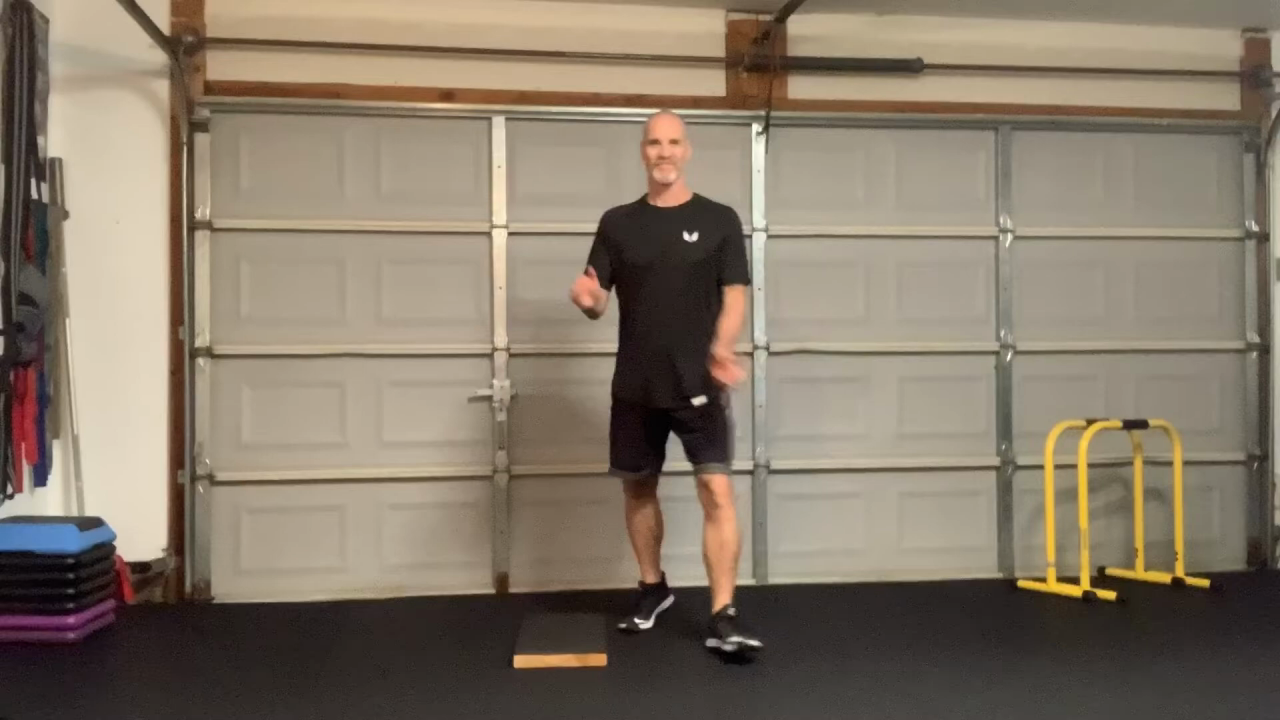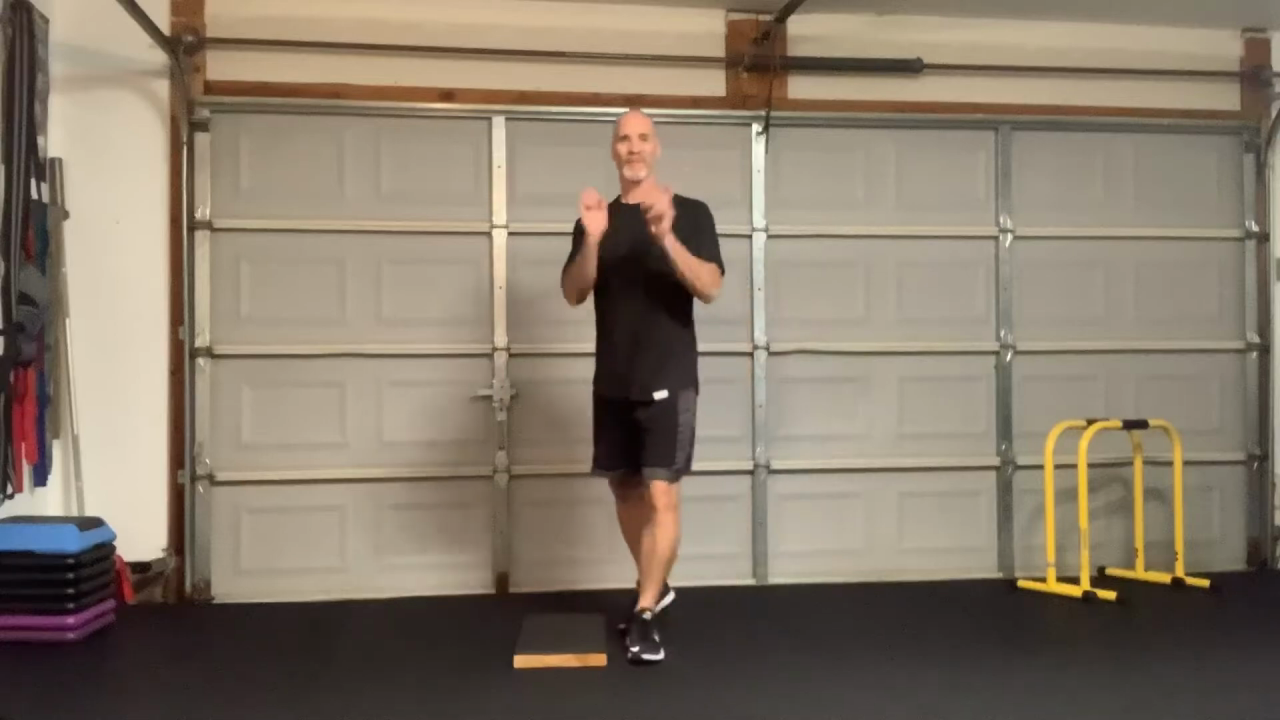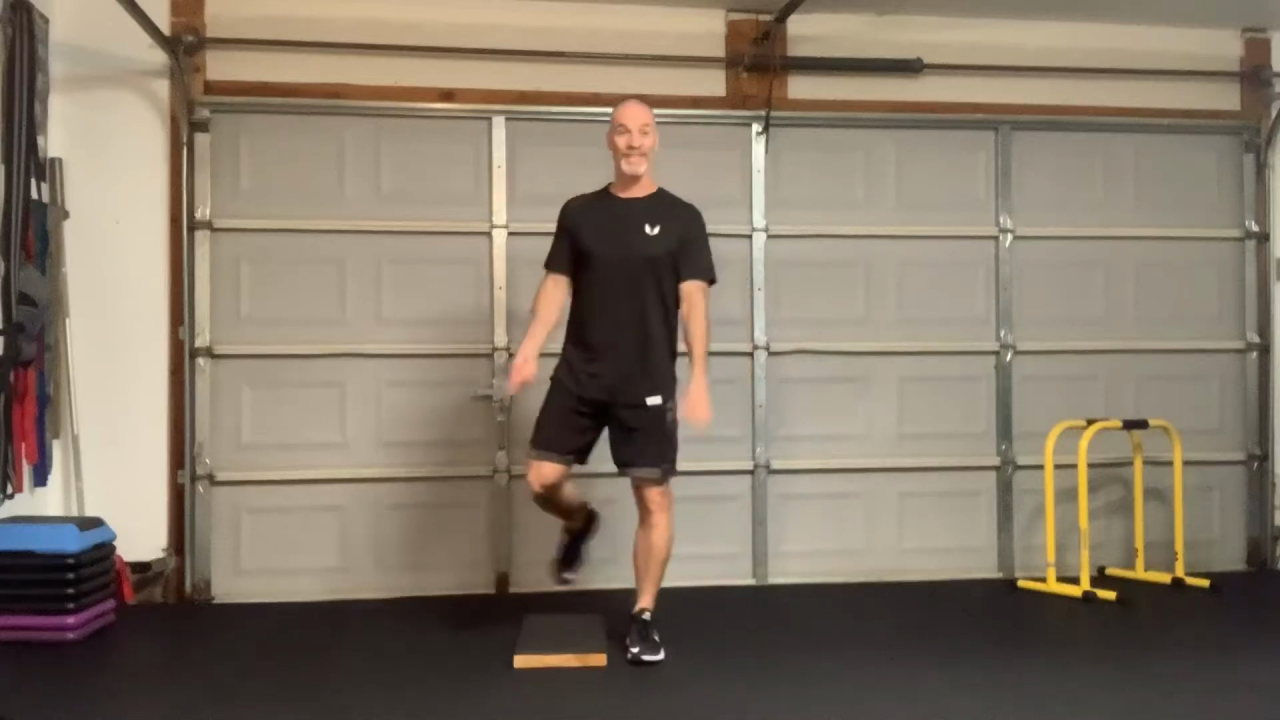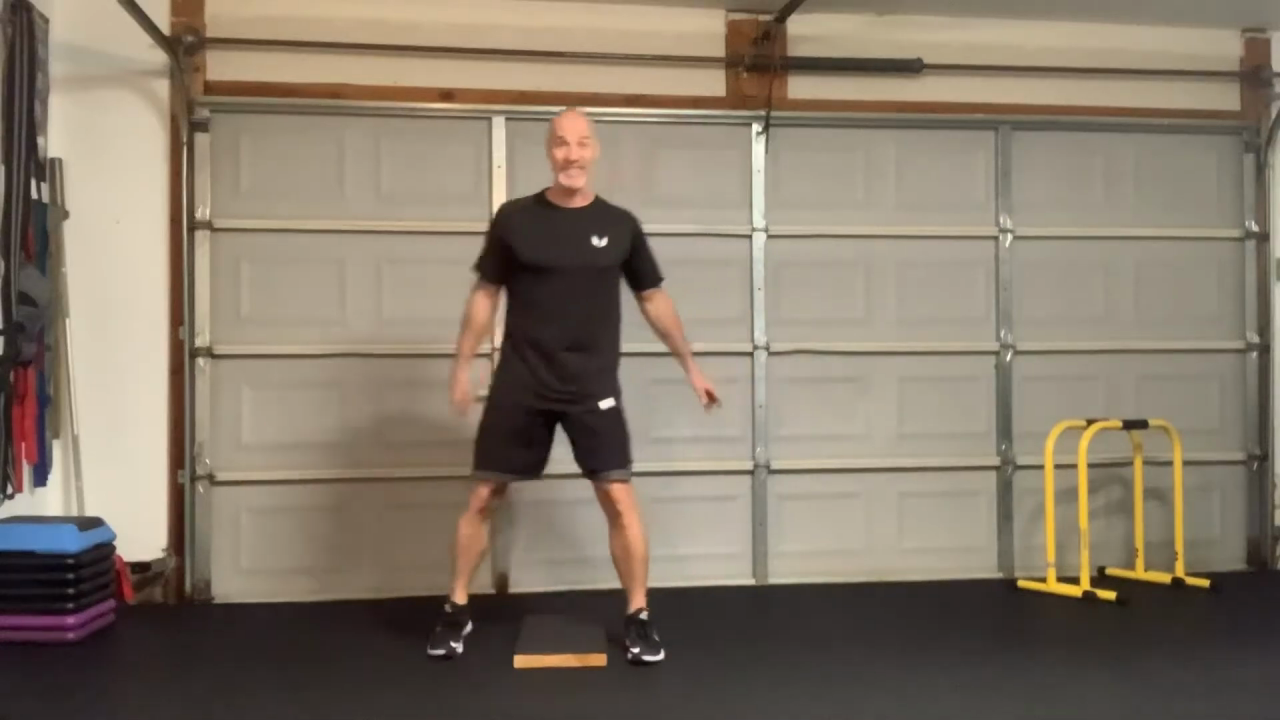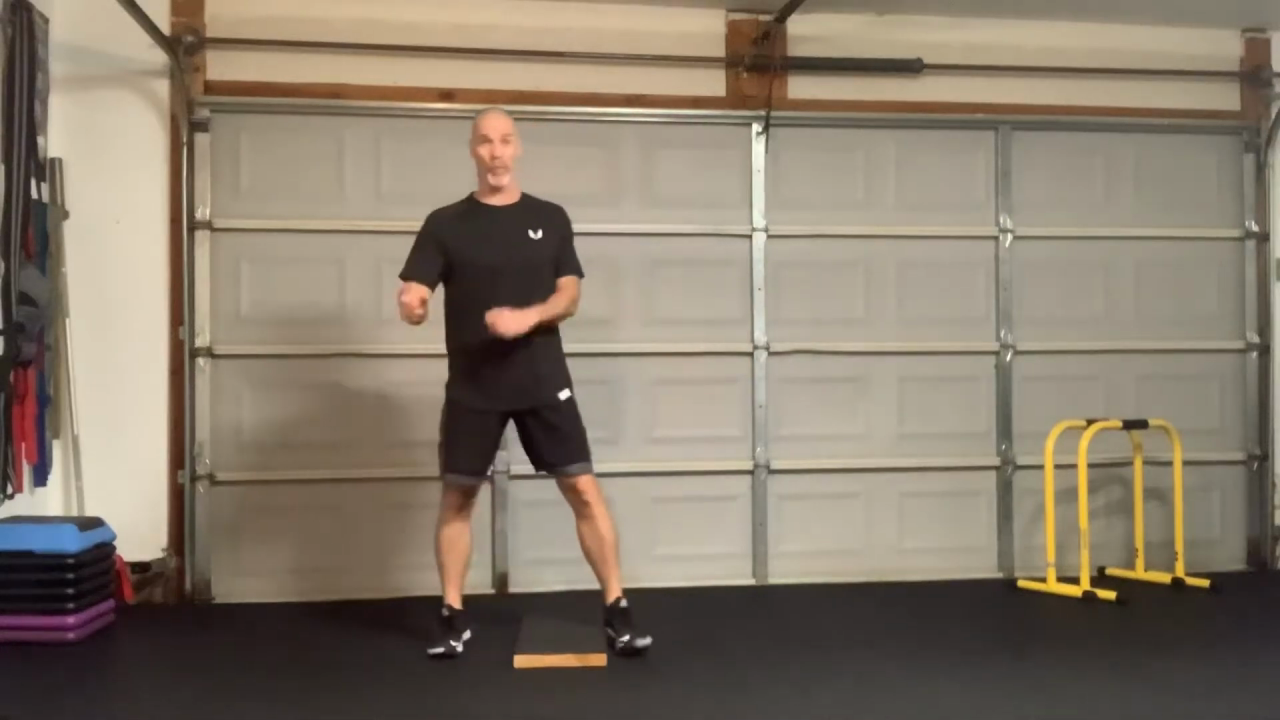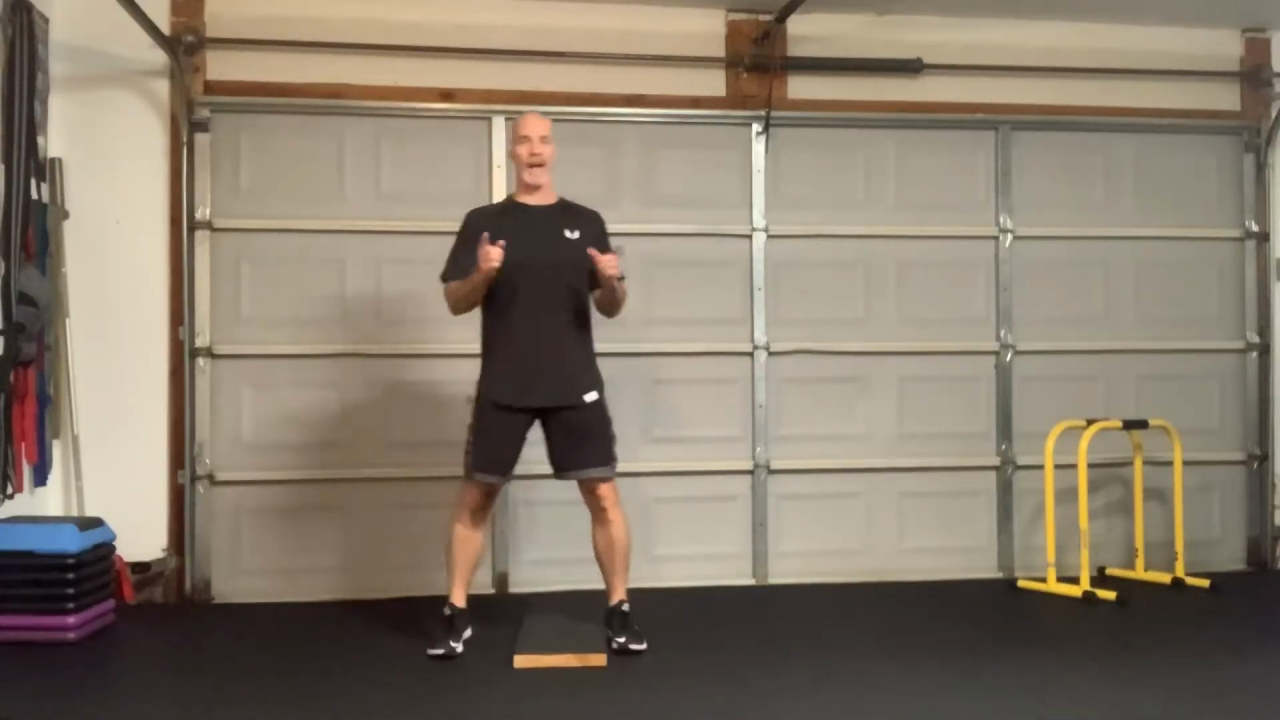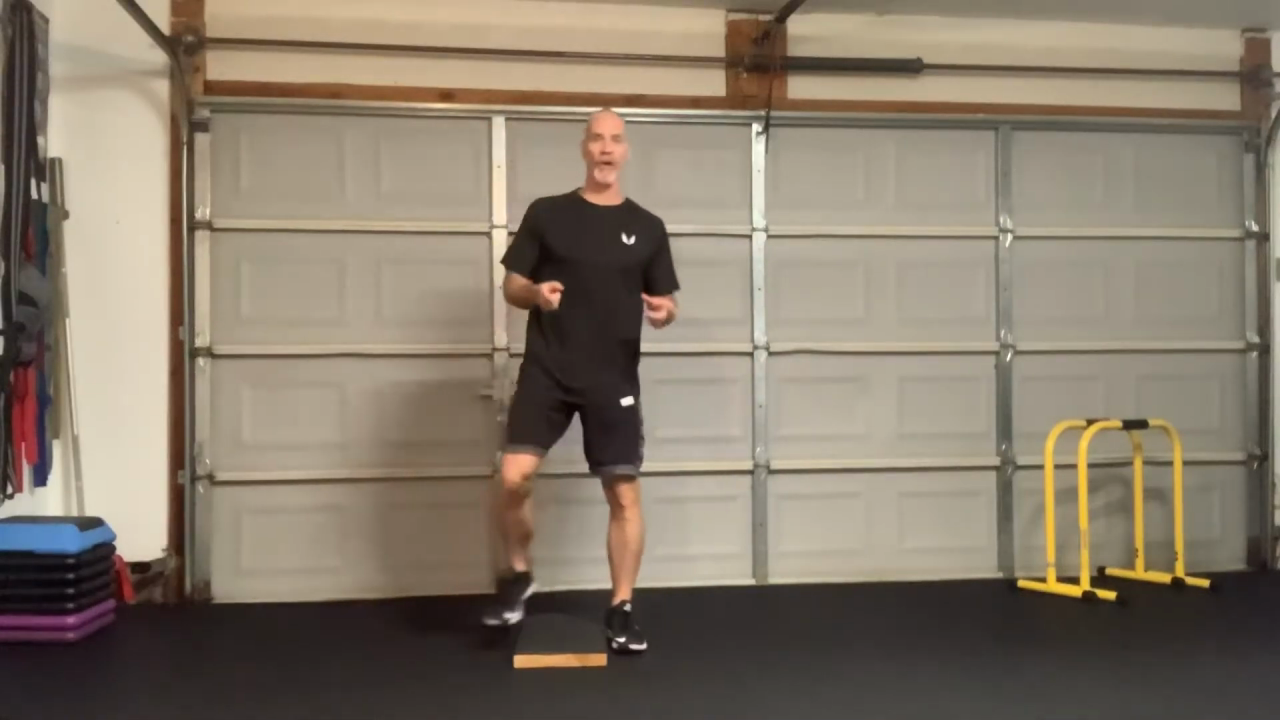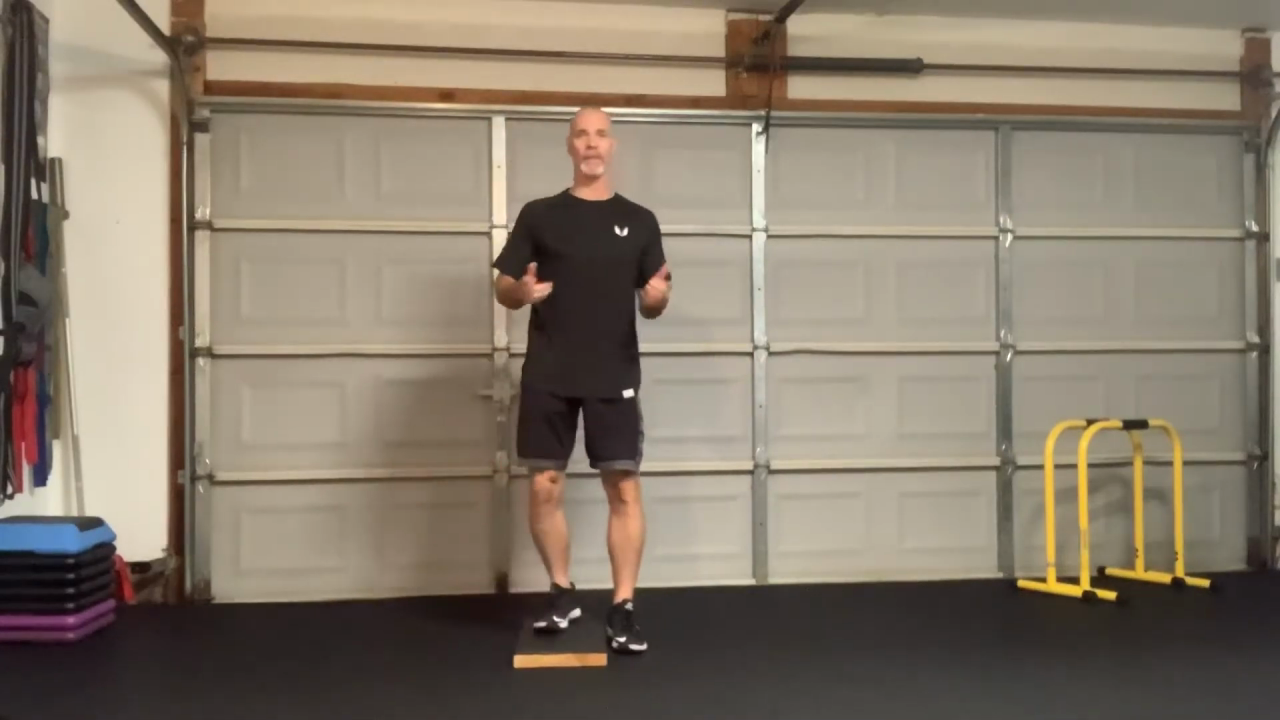
dt=0.4s
person 1, frame 1
left shoulder: (719, 220)
right shoulder: (616, 223)
left elbow: (734, 296)
right elbow: (599, 301)
left wrist: (725, 346)
right wrist: (585, 300)
left hip: (699, 384)
right hip: (635, 384)
left knee: (716, 491)
right knee: (638, 489)
left ankle: (724, 615)
right ankle: (653, 586)
person 1, frame 2
left shoulder: (691, 213)
right shoulder: (600, 218)
left elbow: (708, 288)
right elbow: (573, 293)
left wrist: (665, 233)
right wrist: (588, 239)
left hip: (668, 379)
right hip: (612, 380)
left knee: (661, 494)
right knee: (625, 488)
left ankle: (644, 615)
right ankle: (655, 588)
person 1, frame 3
left shoulder: (682, 218)
right shoulder: (579, 211)
left elbow: (694, 300)
right elbow: (555, 288)
left wrist: (697, 379)
right wrist: (528, 352)
left hip: (648, 383)
right hip: (579, 376)
left knee: (653, 498)
right knee: (541, 478)
left ankle: (643, 619)
right ankle: (581, 522)
person 1, frame 4
left shoulder: (620, 226)
right shoulder: (513, 219)
left elbow: (654, 300)
right elbow: (485, 294)
left wrist: (690, 367)
right wrist: (462, 365)
left hip: (592, 388)
right hip: (520, 387)
left knee: (619, 500)
right knee: (483, 496)
left ankle: (637, 618)
right ankle: (456, 610)
person 1, frame 5
left shoulder: (550, 218)
right shoulder: (445, 223)
left elbow: (569, 296)
right elbow: (414, 290)
left wrist: (527, 316)
right wrist: (410, 304)
left hip: (544, 382)
right hip: (471, 386)
left knee: (584, 491)
right knee: (456, 498)
left ankle: (616, 607)
right ankle: (453, 614)
person 1, frame 6
left shoulder: (586, 222)
right shoulder: (483, 221)
left elbow: (609, 303)
right elbow: (455, 300)
left wrist: (612, 282)
right wrist: (481, 274)
left hip: (575, 383)
right hip: (504, 386)
left knee: (603, 495)
right knee: (474, 499)
left ankle: (618, 611)
right ankle: (456, 612)
person 1, frame 7
left shoulder: (648, 228)
right shoulder: (545, 213)
left elbow: (662, 302)
right elbow: (511, 286)
left wrist: (664, 312)
right wrist: (535, 295)
left hip: (614, 380)
right hip: (545, 374)
left knee: (623, 494)
right knee: (515, 478)
left ankle: (621, 609)
right ankle: (516, 575)
person 1, frame 8
left shoulder: (639, 220)
right shoulder: (538, 214)
left elbow: (652, 298)
right elbow: (502, 282)
left wrist: (657, 298)
right wrist: (520, 292)
left hip: (614, 376)
right hip: (547, 376)
left knee: (624, 489)
right knee: (544, 488)
left ankle: (622, 608)
right ankle: (562, 593)
